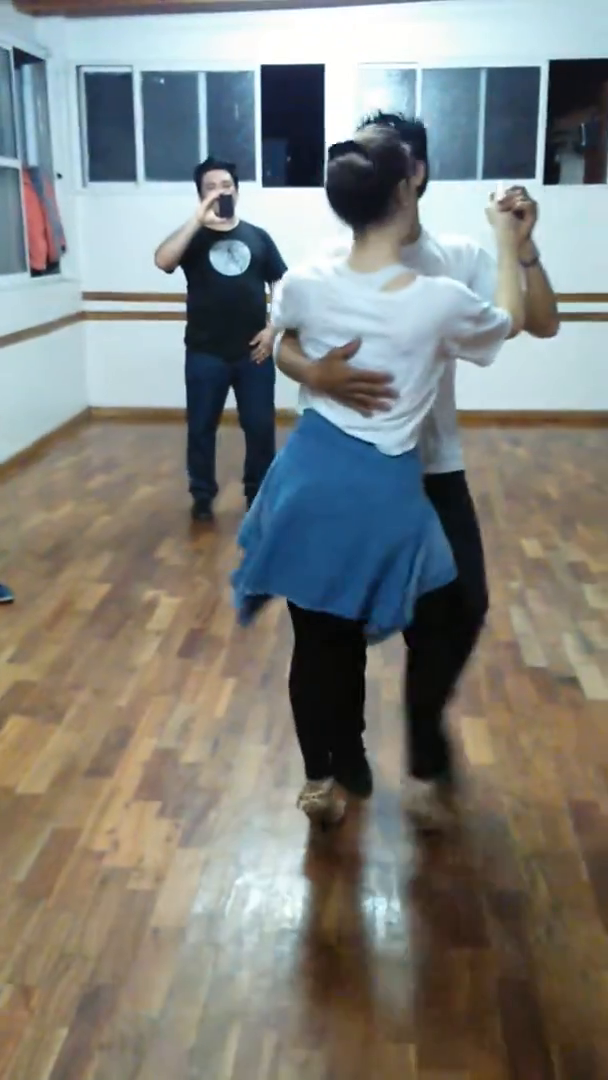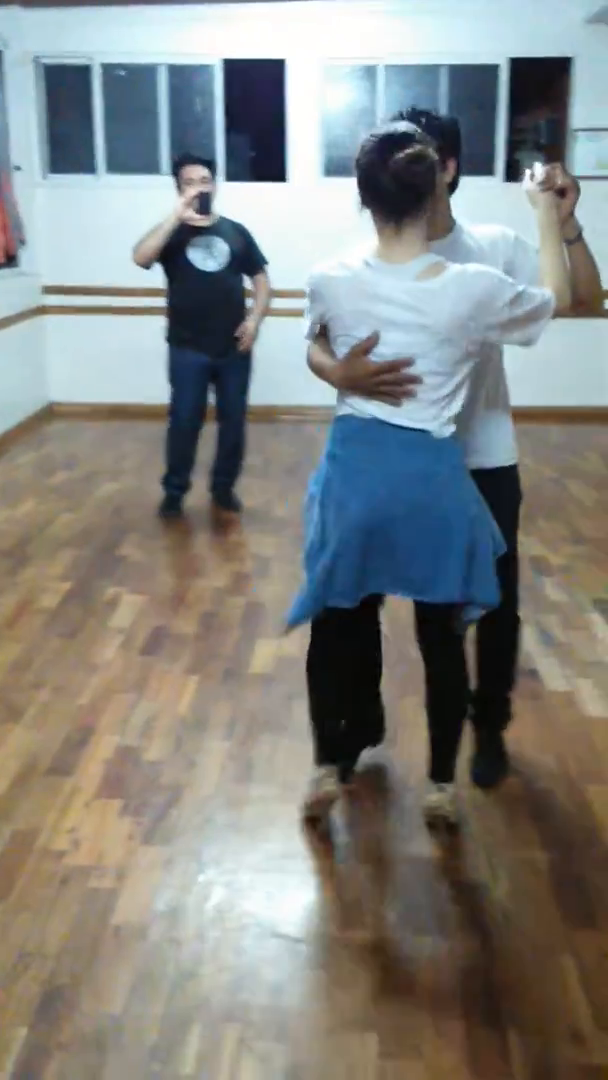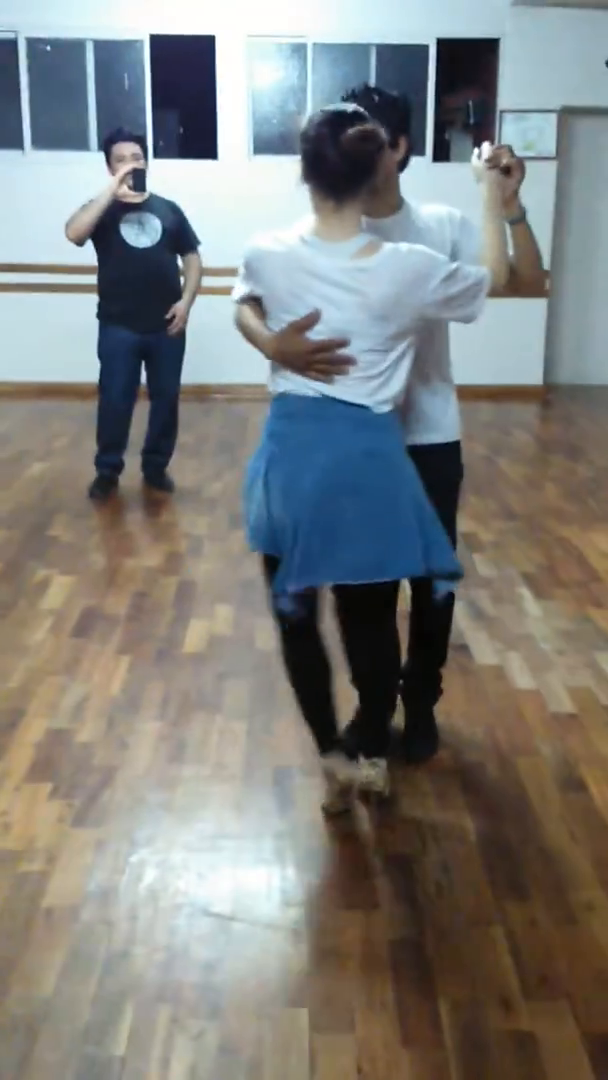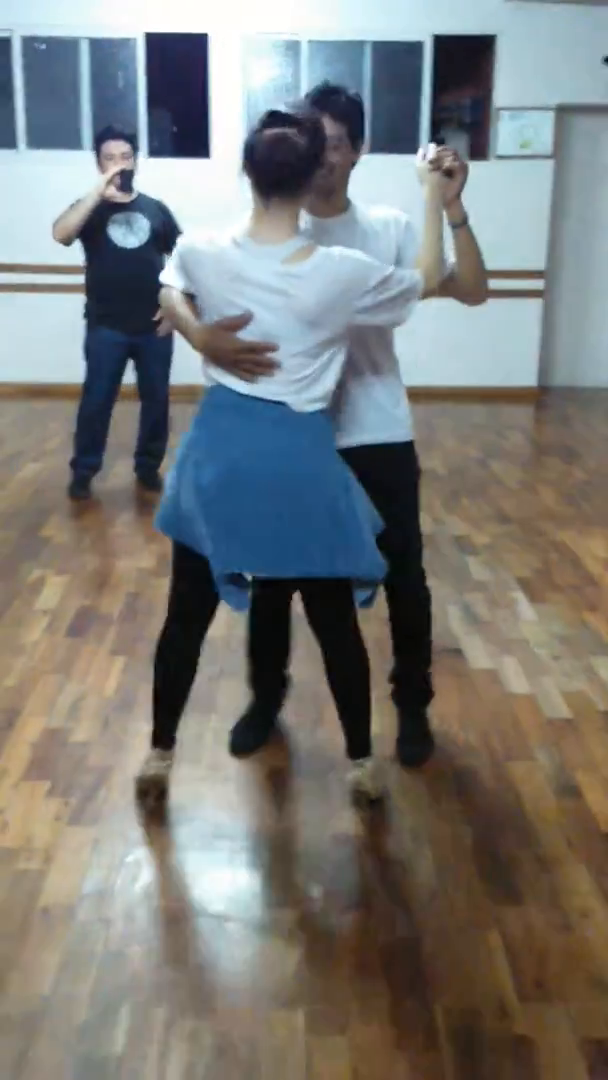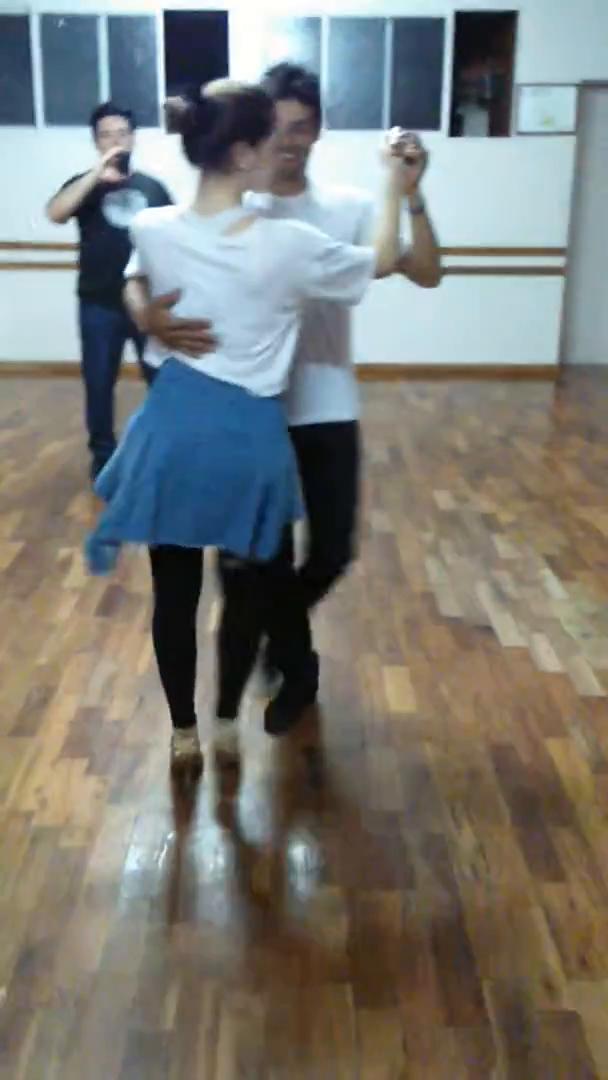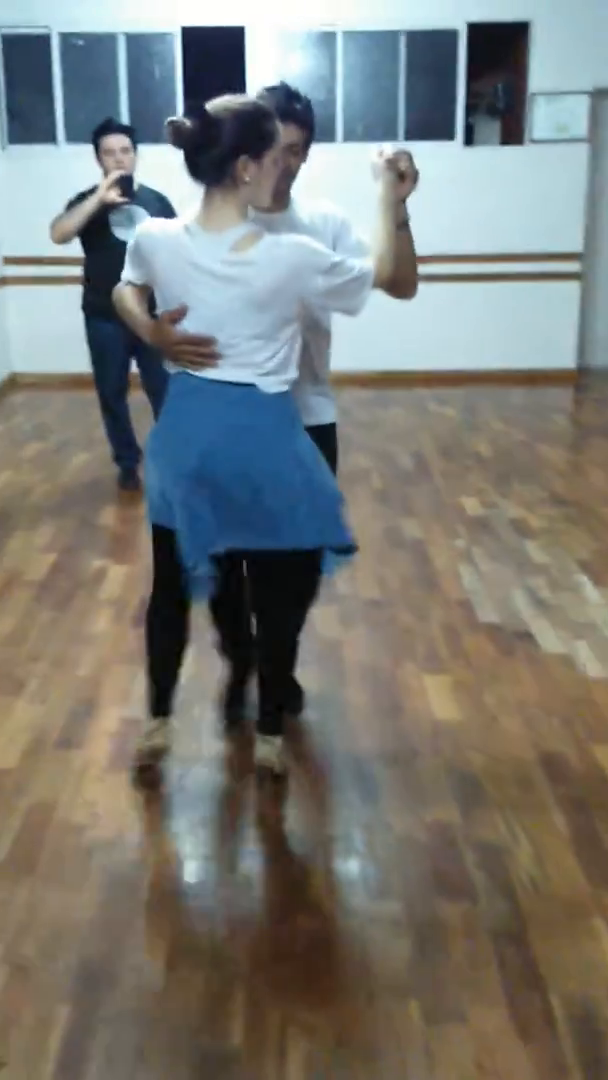
dt=0.4s
person 1, frame 1
left shoulder: (304, 284)
right shoulder: (440, 301)
right elbow: (509, 322)
right wrist: (507, 240)
left hip: (309, 476)
right hip: (384, 489)
left knee: (315, 643)
left ankle: (320, 780)
person 1, frame 2
left shoulder: (331, 281)
right shoulder: (472, 288)
right elbow: (555, 301)
right wrist: (549, 219)
left hip: (354, 470)
right hip: (432, 478)
left knee: (334, 628)
left ankle: (328, 768)
right ankle: (441, 785)
person 1, frame 3
left shoulder: (267, 255)
right shoulder: (408, 269)
right elbow: (493, 277)
right wrist: (492, 198)
left hip: (294, 449)
right hip: (373, 454)
left knee: (296, 615)
right knee: (374, 618)
left ankle: (333, 756)
right ankle: (373, 759)
person 1, frame 4
left shoulder: (199, 252)
right shoulder: (341, 273)
left elbow: (172, 301)
right elbow: (424, 280)
right wrist: (433, 201)
left hip: (219, 450)
right hip: (300, 456)
left knee: (188, 612)
right knee: (334, 615)
left ankle: (159, 752)
right ankle: (361, 763)
person 1, frame 5
left shoulder: (151, 231)
right shoulder: (287, 244)
right elbow: (380, 261)
right wrist: (394, 184)
left hip: (170, 426)
right hip: (246, 434)
left knee: (173, 591)
right knee: (253, 584)
left ankle: (184, 731)
right ankle: (225, 721)
person 1, frame 6
left shoulder: (154, 241)
right shoulder: (292, 259)
left elbow: (127, 297)
right elbow: (381, 273)
right wrist: (389, 198)
left hip: (188, 433)
right hip: (266, 436)
left knee: (172, 587)
right knee: (278, 595)
left ankle: (157, 722)
right ankle: (270, 737)
person 2, frame 1
left shoulder: (460, 257)
left elbow: (542, 324)
right elbow: (284, 347)
left wrist: (523, 246)
right wrist: (318, 375)
left hip: (435, 466)
left knee: (464, 606)
left ankle: (426, 725)
person 2, frame 2
left shoulder: (497, 248)
right elbow: (317, 343)
right wrist: (341, 373)
left hip: (485, 461)
left knee: (495, 601)
right knee: (431, 605)
left ankle: (488, 726)
right ankle: (369, 721)
person 2, frame 3
left shoulder: (444, 226)
left elbow: (528, 284)
right elbow: (249, 304)
left wrist: (511, 204)
right wrist: (275, 345)
left hip: (429, 437)
left knee: (433, 578)
left ankle: (420, 699)
person 2, frame 4
left shoulder: (389, 228)
left elbow: (471, 292)
left wrist: (453, 209)
right wrist: (207, 340)
left hip: (378, 437)
left knee: (404, 580)
right knee: (273, 576)
left ankle: (411, 706)
right ankle: (269, 694)
person 2, frame 5
left shoulder: (348, 209)
left elbow: (426, 273)
left wrist: (412, 194)
right wrist: (153, 318)
left hip: (328, 415)
left knee: (334, 551)
left ankle: (281, 652)
right ankle: (287, 659)
person 2, frame 6
left shoulder: (326, 223)
left elbow: (401, 286)
left wrist: (398, 209)
right wrist: (159, 332)
left hip: (308, 419)
right knee: (230, 554)
right ankle: (239, 664)
person 3, frame 1
left shoulder: (257, 236)
right shoulder: (193, 237)
left elbow: (280, 286)
right elbow: (163, 261)
left wrist: (272, 328)
right wrist: (199, 219)
left hip: (253, 351)
right hip: (205, 353)
left knee: (260, 426)
right knee: (201, 427)
left ankle: (258, 492)
right ankle: (202, 495)
person 3, frame 2
left shoulder: (235, 231)
right shoulder: (172, 232)
left elbow: (261, 278)
right elbow: (141, 257)
left wrist: (255, 318)
right wrist: (177, 215)
left hip: (233, 347)
right hip: (188, 348)
left knee: (233, 420)
right knee: (184, 421)
left ankle: (224, 486)
right ankle: (174, 490)
person 3, frame 3
left shoulder: (168, 209)
right shoulder: (102, 209)
left elbow: (192, 259)
right elbow: (73, 233)
left wrist: (186, 300)
right wrist: (112, 191)
left hip: (166, 325)
right hip: (119, 326)
left knee: (166, 399)
right knee: (115, 400)
left ankle: (156, 465)
right ankle: (107, 469)
person 3, frame 4
left shoulder: (156, 209)
right shoulder: (90, 208)
right elbow: (60, 234)
right wrist: (100, 192)
left hip: (153, 325)
right hip: (106, 326)
left knee: (156, 399)
right knee: (96, 400)
left ankle: (148, 466)
right ankle: (83, 470)
person 3, frame 5
left shoulder: (152, 187)
right shoulder: (85, 184)
right elbow: (55, 213)
right wrist: (97, 174)
right hip: (99, 304)
right knee: (99, 382)
right ankle: (102, 451)
person 3, frame 6
left shoulder: (156, 200)
right shoulder: (89, 200)
right elbow: (58, 234)
right wrist: (100, 197)
right hip: (105, 318)
left knee: (164, 392)
right knee: (112, 393)
right ankle: (127, 461)
